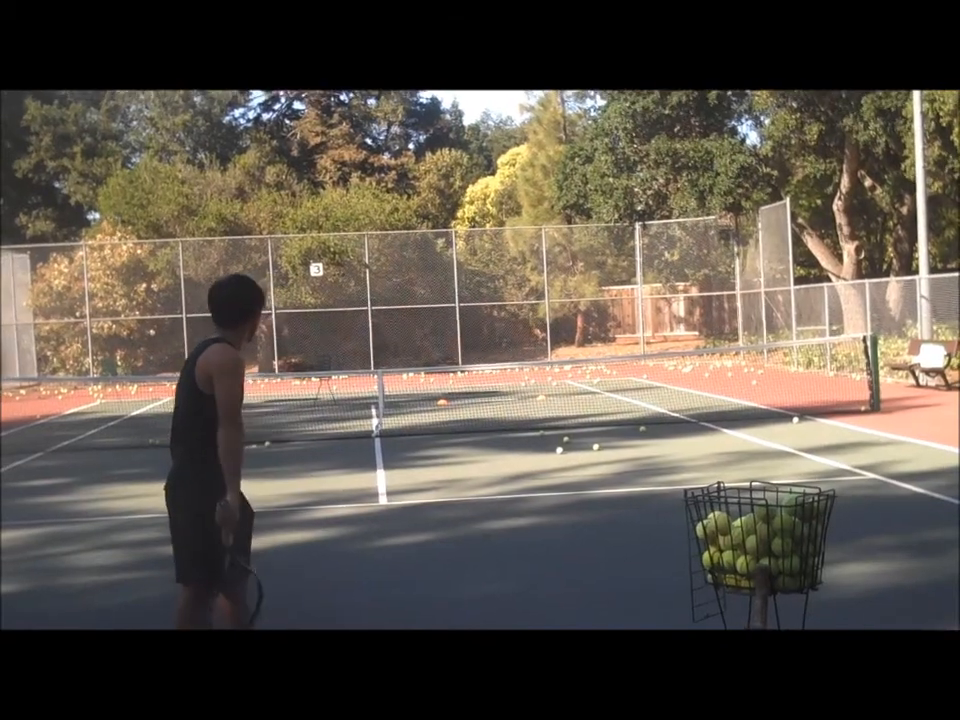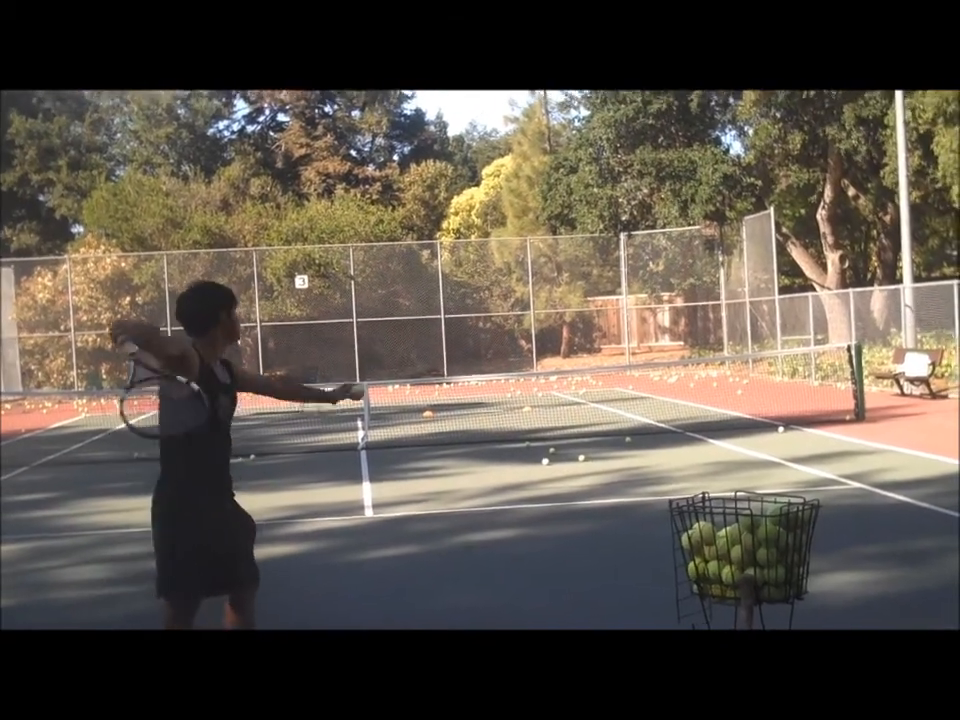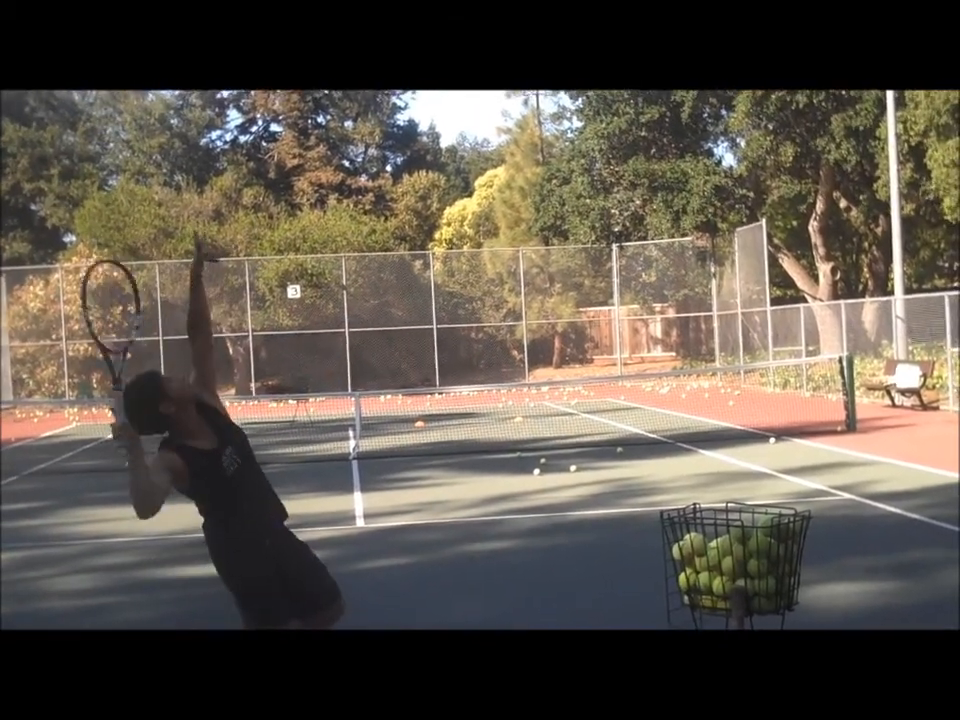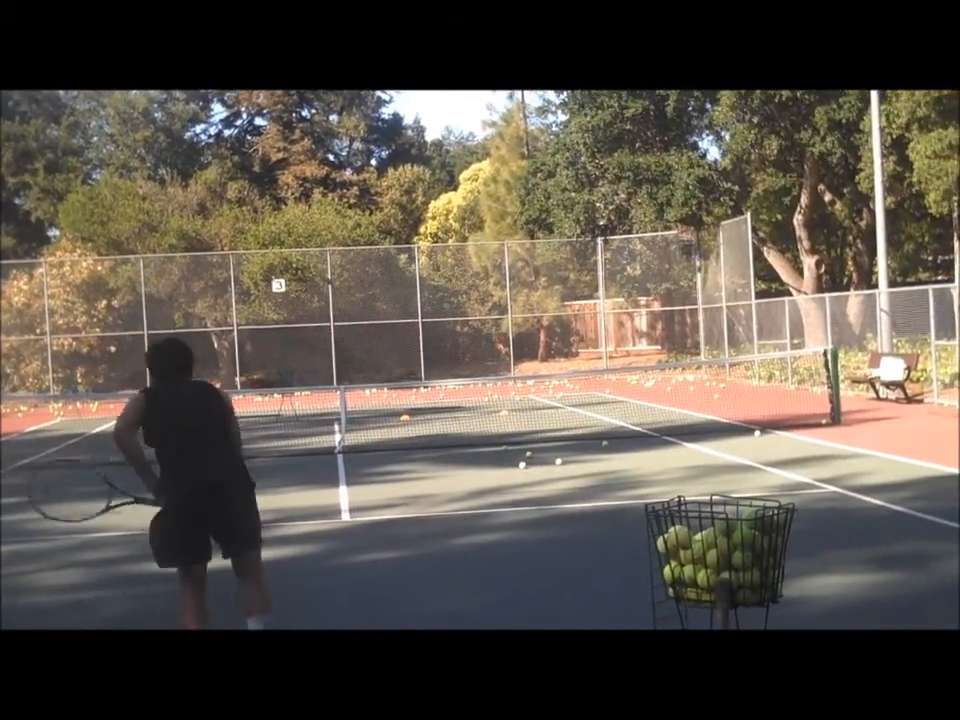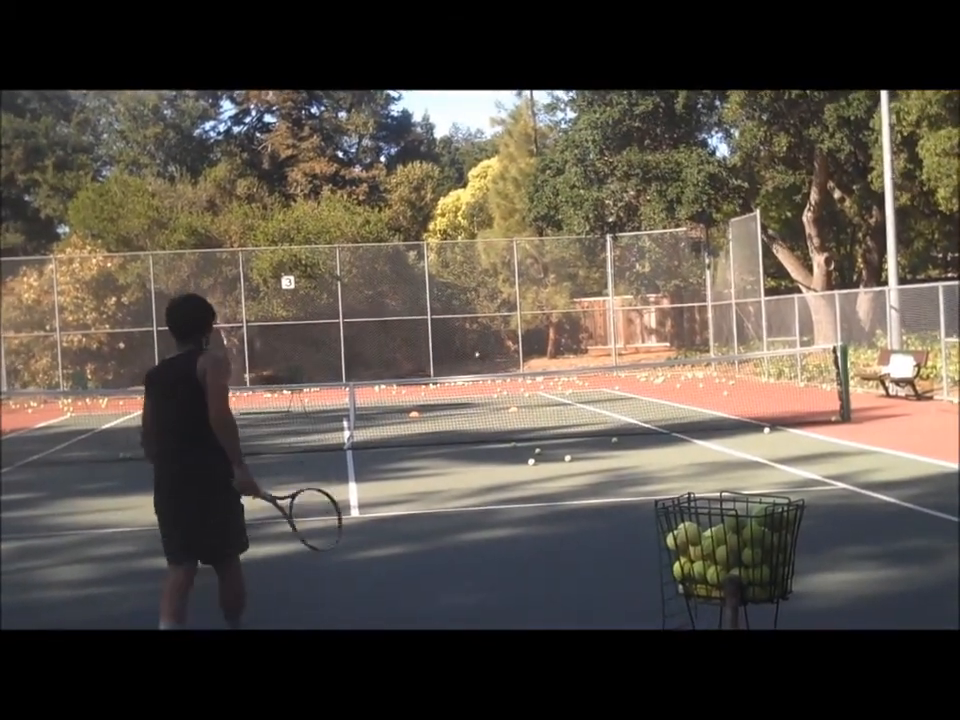
dt=1s
person 1, frame 1
left shoulder: (208, 354)
right shoulder: (226, 358)
right elbow: (229, 428)
left wrist: (229, 492)
right wrist: (232, 493)
left hip: (204, 486)
right hip: (201, 489)
left knee: (232, 577)
right knee: (202, 587)
person 1, frame 2
left shoulder: (226, 370)
right shoulder: (182, 356)
left elbow: (276, 385)
right elbow: (142, 333)
left wrist: (329, 396)
right wrist: (126, 329)
left hip: (217, 499)
right hip: (182, 504)
left knee: (244, 587)
right knee: (182, 606)
person 1, frame 3
left shoulder: (206, 403)
right shoulder: (172, 459)
left elbow: (199, 335)
right elbow: (145, 506)
left wrist: (197, 274)
right wrist: (133, 450)
left hip: (272, 534)
right hip: (238, 548)
left knee: (327, 608)
person 1, frame 4
left shoulder: (143, 400)
right shoulder: (215, 396)
left elbow: (122, 431)
left wrist: (155, 482)
left hip: (182, 490)
right hip: (231, 482)
left knee: (191, 580)
right knee: (248, 567)
right ankle: (258, 631)
person 1, frame 5
left shoulder: (154, 375)
right shoulder: (211, 362)
left elbow: (148, 439)
right elbow: (219, 416)
right wrist: (240, 468)
left hip: (169, 483)
right hip: (211, 480)
left knee: (180, 566)
right knee: (228, 562)
left ankle: (168, 626)
right ankle: (235, 627)
